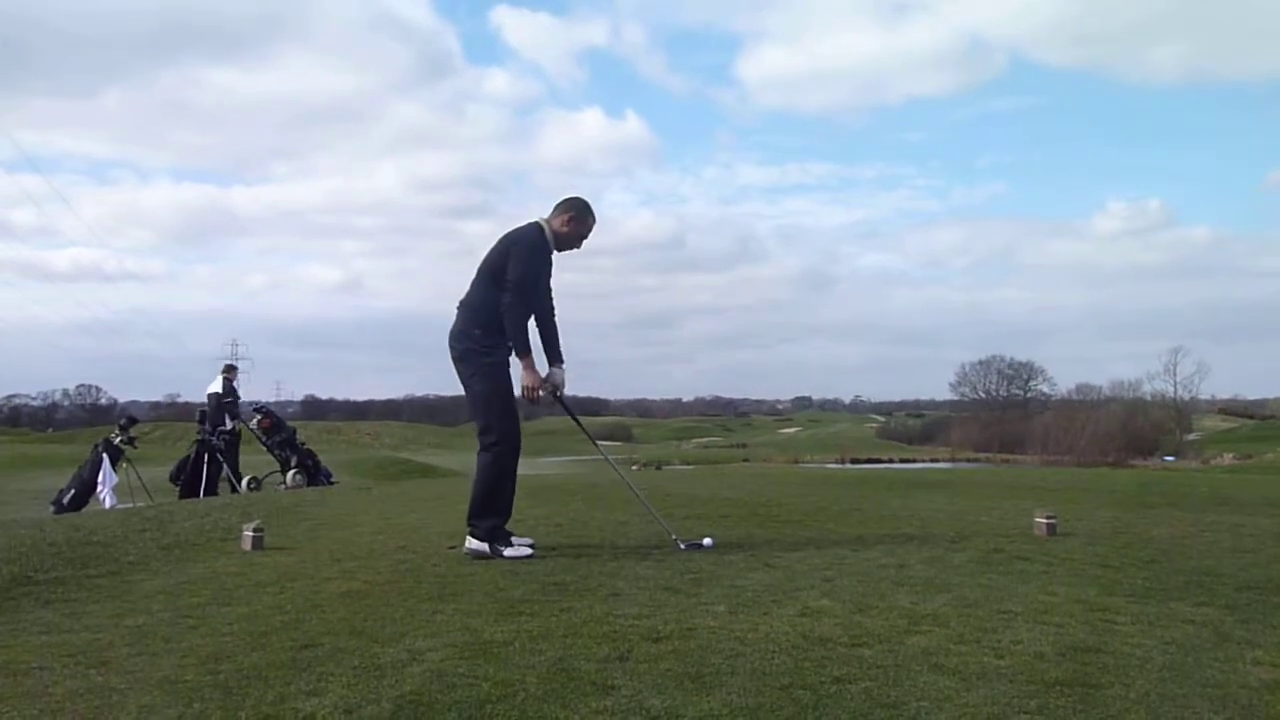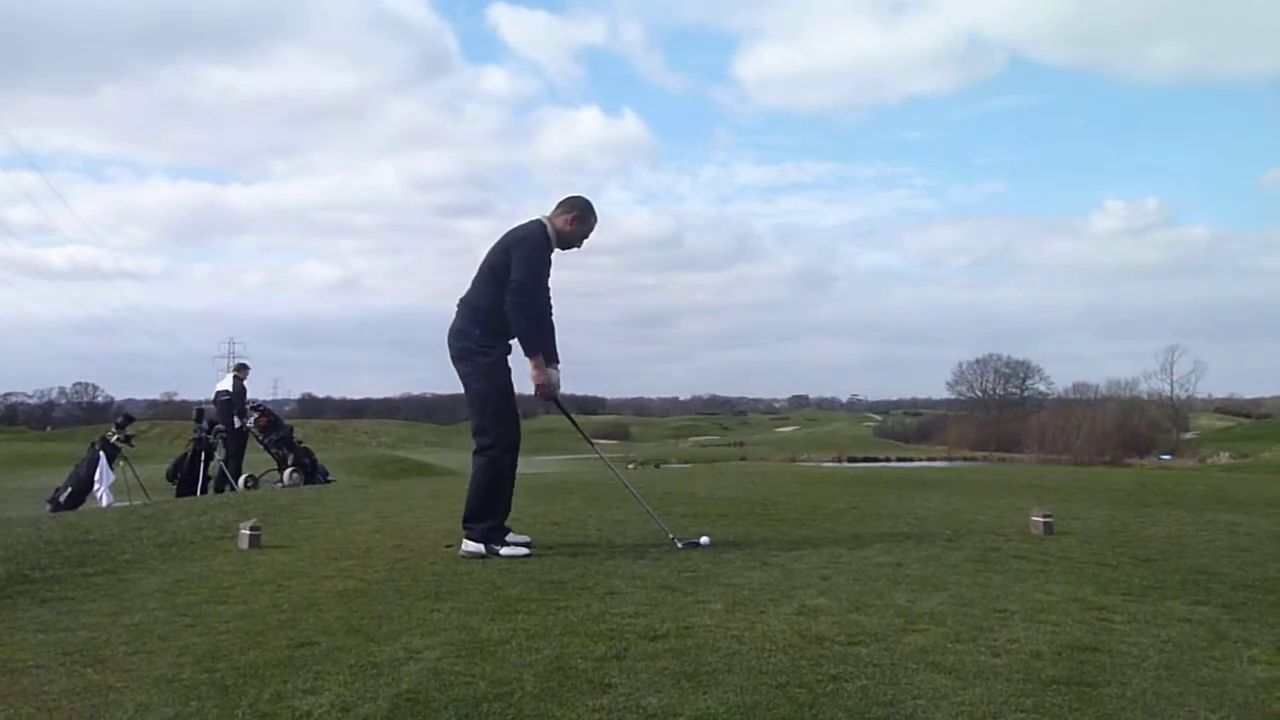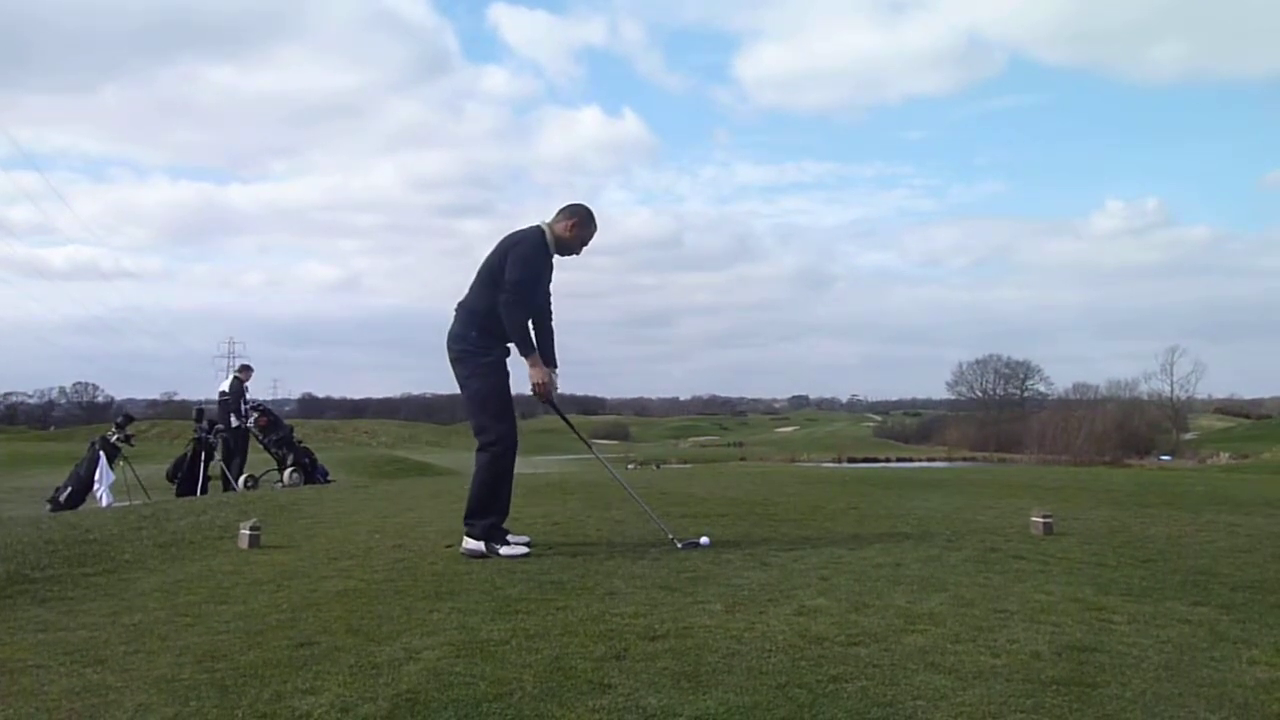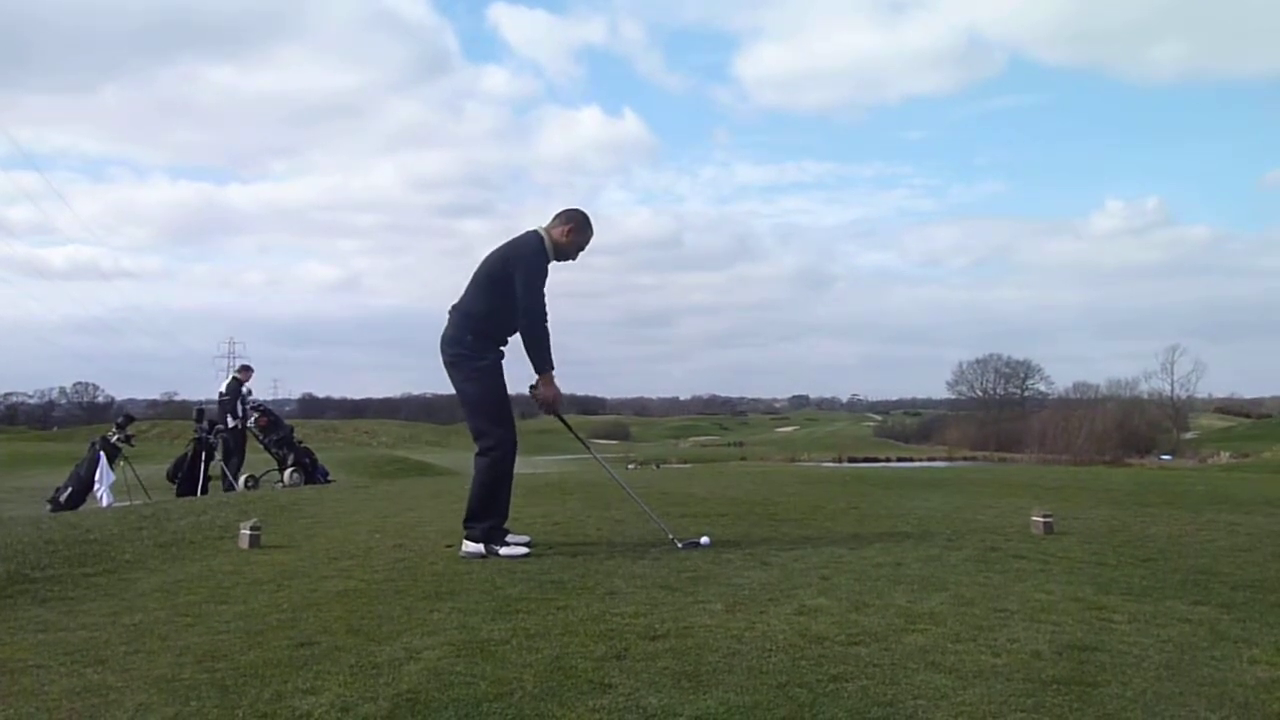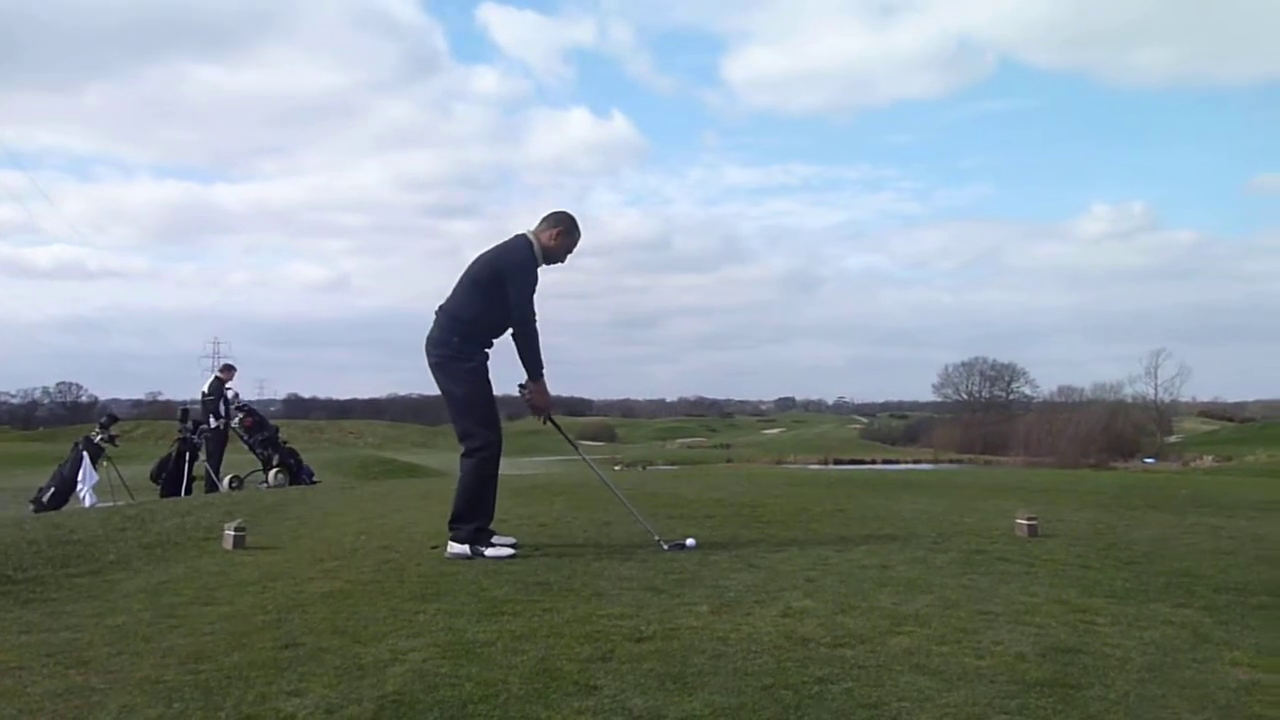
dt=0.4s
person 1, frame 1
left shoulder: (537, 249)
right shoulder: (529, 243)
left elbow: (544, 312)
right elbow: (512, 304)
left wrist: (556, 366)
right wrist: (527, 365)
left hip: (485, 344)
right hip: (477, 344)
left knee: (504, 437)
right knee: (501, 436)
left ankle: (493, 528)
right ankle: (482, 532)
person 1, frame 2
left shoulder: (537, 245)
right shoulder: (532, 240)
left elbow: (540, 310)
right elbow: (517, 303)
left wrist: (551, 365)
right wrist: (536, 363)
left hip: (483, 343)
right hip: (477, 343)
left knee: (506, 437)
right knee: (495, 438)
left ankle: (491, 526)
right ankle: (478, 535)
person 1, frame 3
left shoulder: (541, 256)
right shoulder: (528, 245)
left elbow: (541, 316)
right elbow: (510, 303)
left wrist: (549, 369)
right wrist: (533, 362)
left hip: (484, 347)
right hip: (474, 345)
left knee: (503, 437)
right knee: (498, 437)
left ankle: (489, 527)
right ankle: (479, 531)
person 1, frame 4
left shoulder: (530, 252)
right shoulder: (530, 253)
left elbow: (534, 319)
right elbow: (529, 319)
left wrist: (545, 376)
right wrist: (546, 378)
left hip: (474, 348)
right hip: (469, 348)
left knee: (502, 440)
right knee: (496, 441)
left ankle: (490, 528)
right ankle: (479, 535)
person 1, frame 5
left shoulder: (516, 255)
right shoulder: (520, 258)
left elbow: (520, 323)
right elbow: (524, 325)
left wrist: (534, 381)
right wrist: (538, 383)
left hip: (457, 349)
right hip: (456, 350)
left knee: (487, 441)
right knee: (482, 442)
left ankle: (475, 530)
right ankle: (464, 537)
